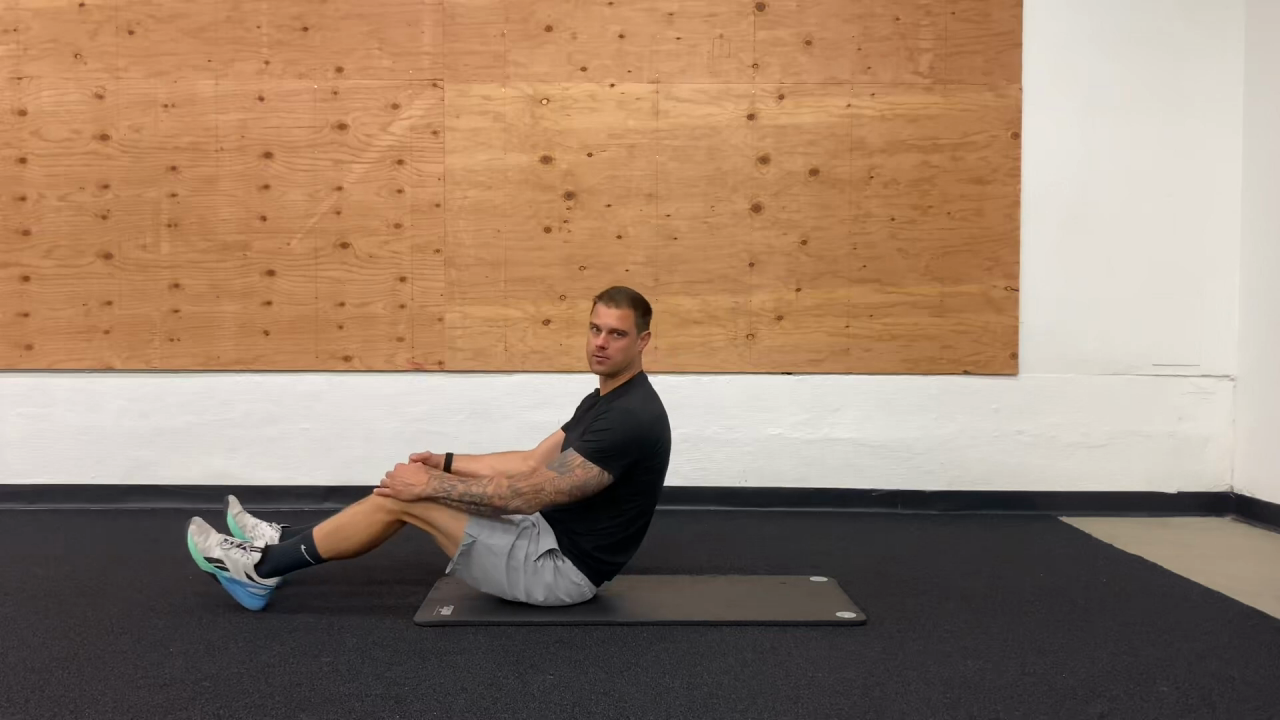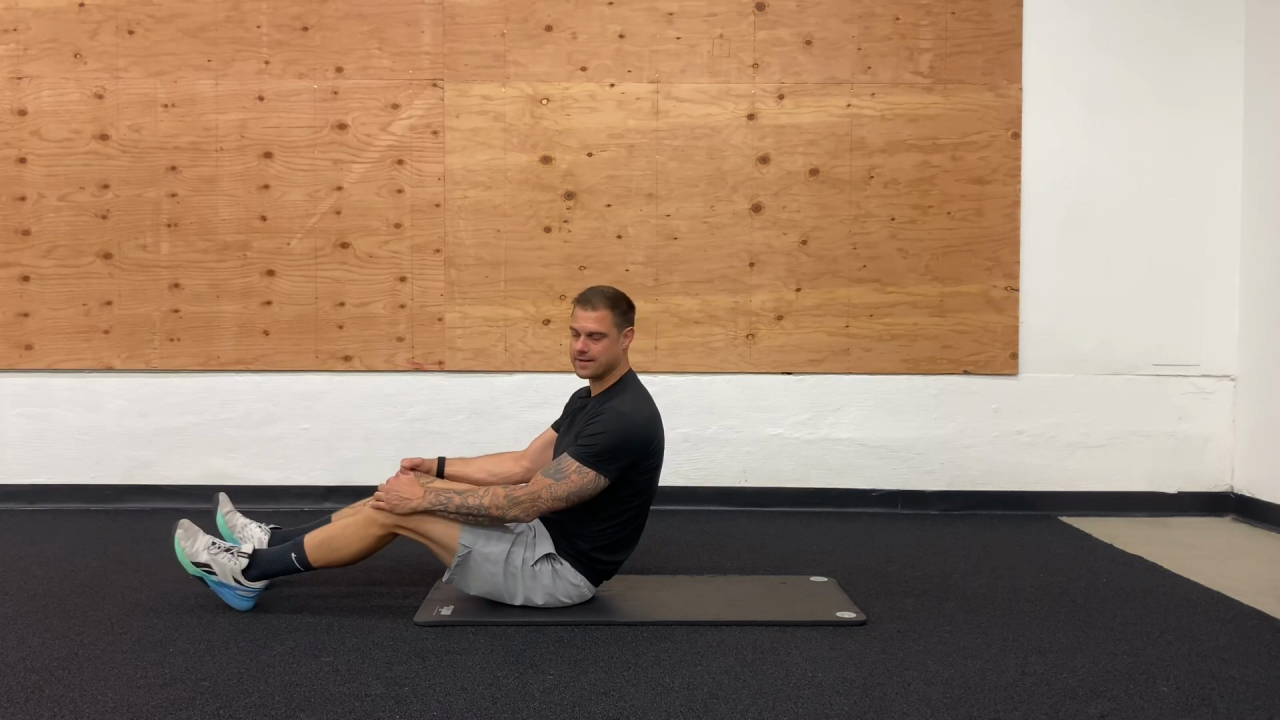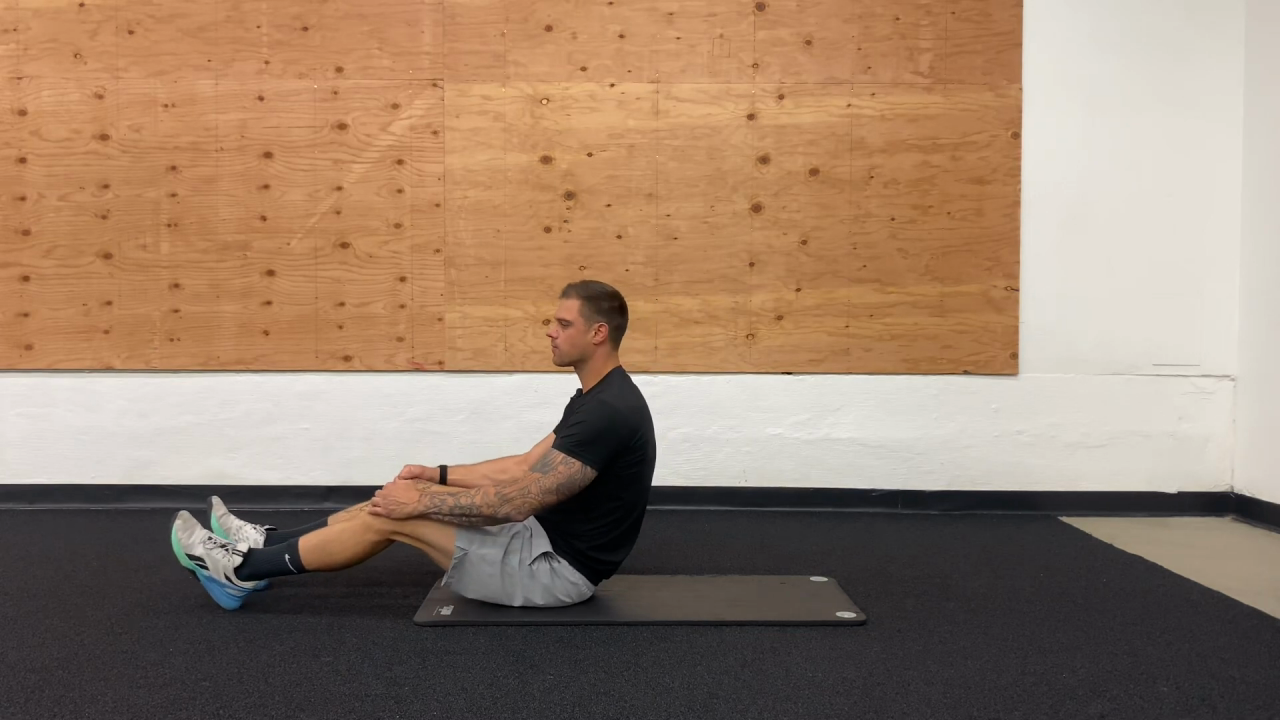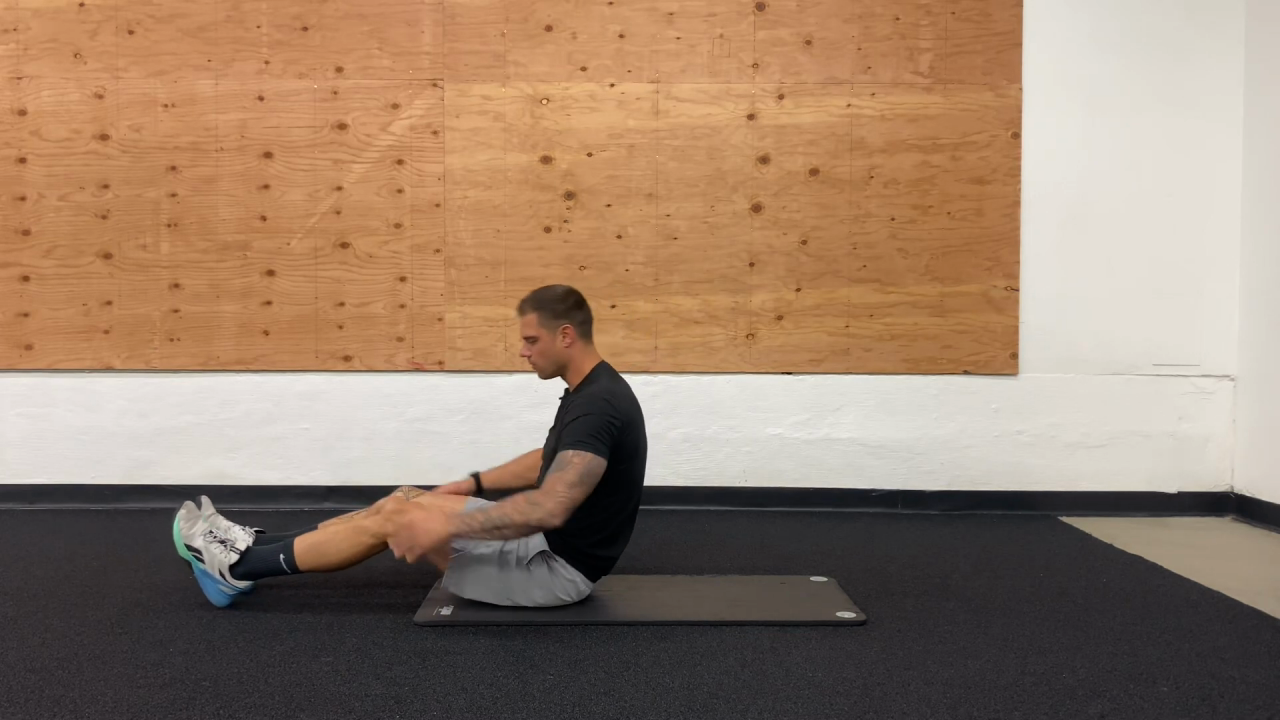
dt=0.5s
person 1, frame 1
left shoulder: (631, 419)
right shoulder: (602, 401)
left elbow: (529, 494)
right elbow: (533, 464)
left wrist: (431, 486)
right wrist: (445, 463)
left hip: (560, 567)
right hip: (554, 535)
left knee: (404, 496)
right knee: (414, 481)
left ankle: (260, 567)
right ankle: (280, 542)
person 1, frame 2
left shoulder: (624, 420)
right shoulder: (590, 399)
left elbow: (525, 502)
right elbow: (525, 465)
left wrist: (427, 498)
right wrist: (435, 468)
left hip: (558, 568)
right hip: (551, 537)
left knee: (395, 510)
right knee: (408, 488)
left ankle: (247, 569)
right ankle: (271, 543)
person 1, frame 3
left shoulder: (607, 412)
right shoulder: (599, 398)
left elbow: (519, 502)
right elbow: (528, 468)
left wrist: (422, 503)
right wrist: (436, 475)
left hip: (557, 568)
right hip: (553, 539)
left knee: (394, 516)
right knee: (405, 493)
left ankle: (241, 569)
right ankle: (263, 544)
person 1, frame 4
left shoulder: (597, 406)
right shoulder: (592, 392)
left elbow: (549, 510)
left wrist: (447, 525)
right wrist: (474, 483)
left hip: (556, 566)
right hip: (551, 544)
left knee: (397, 517)
right knee: (405, 502)
left ankle: (237, 568)
right ankle: (254, 547)
